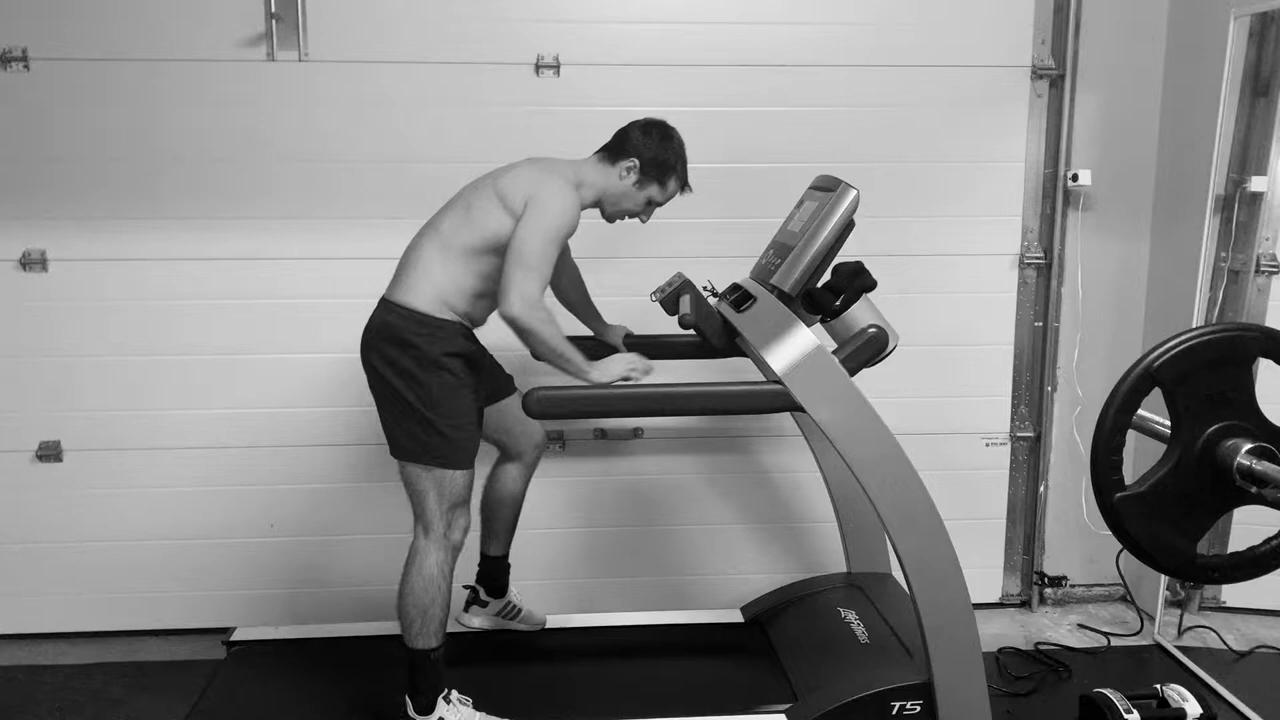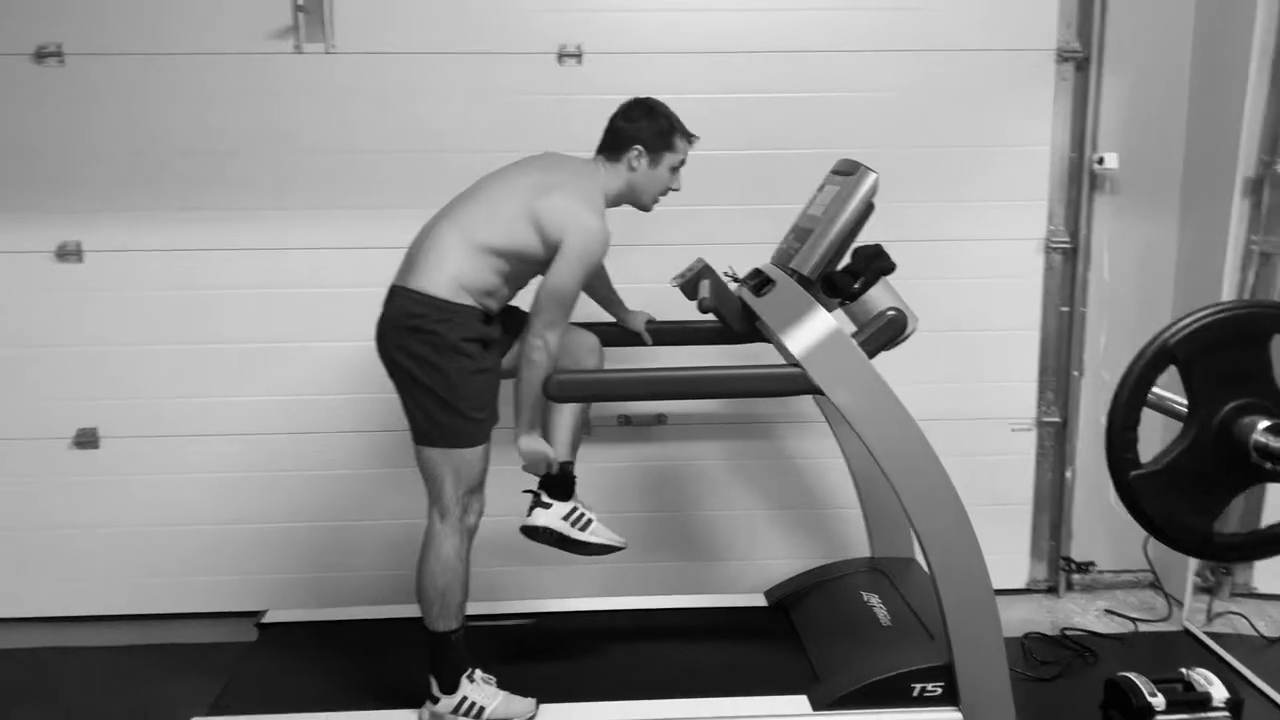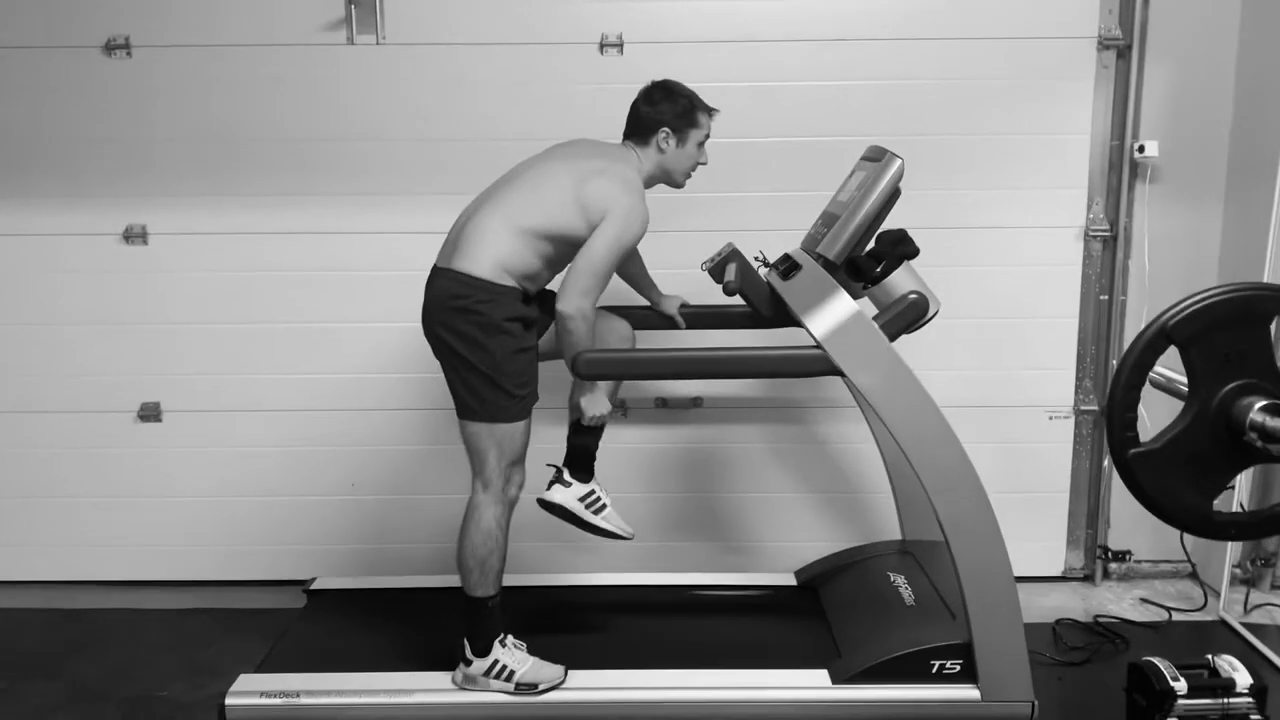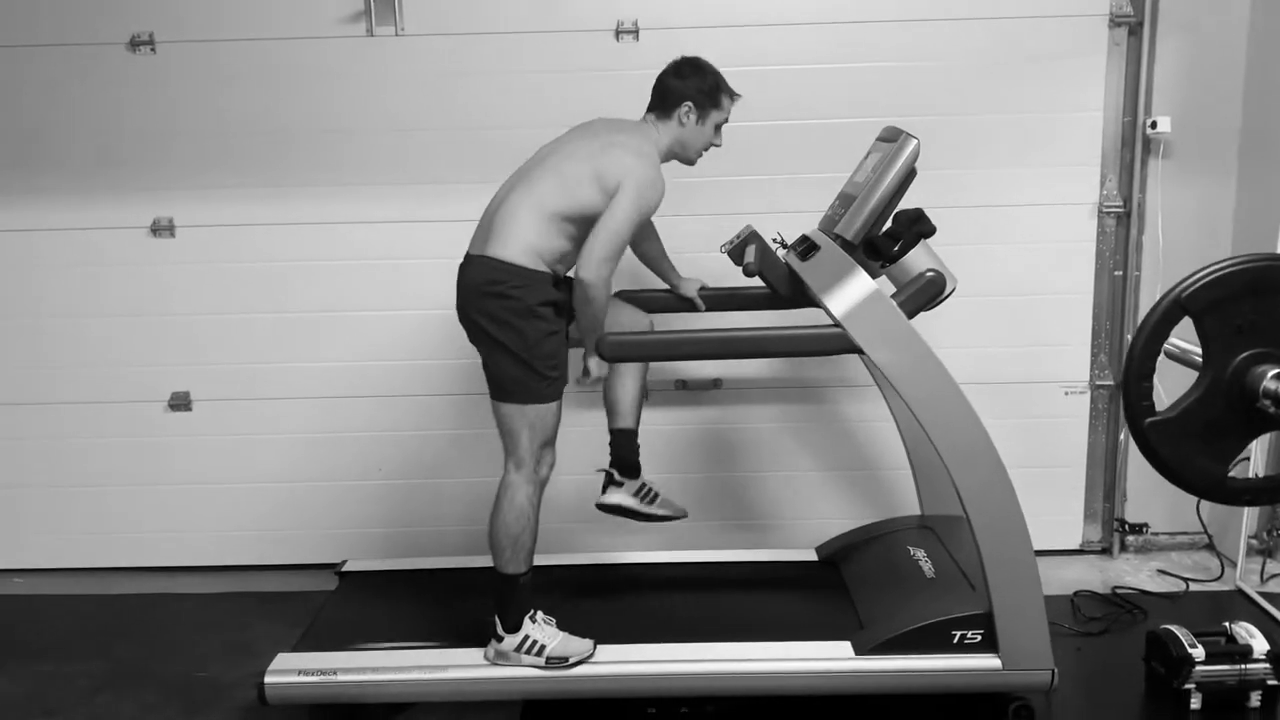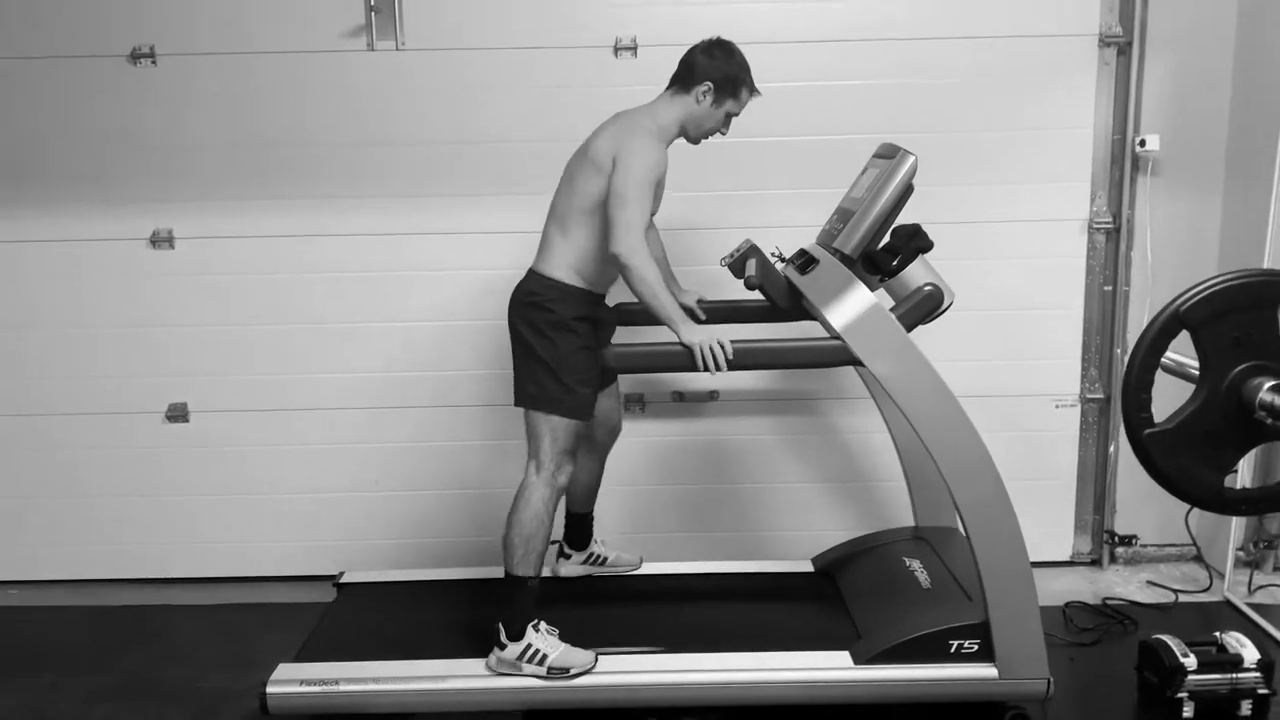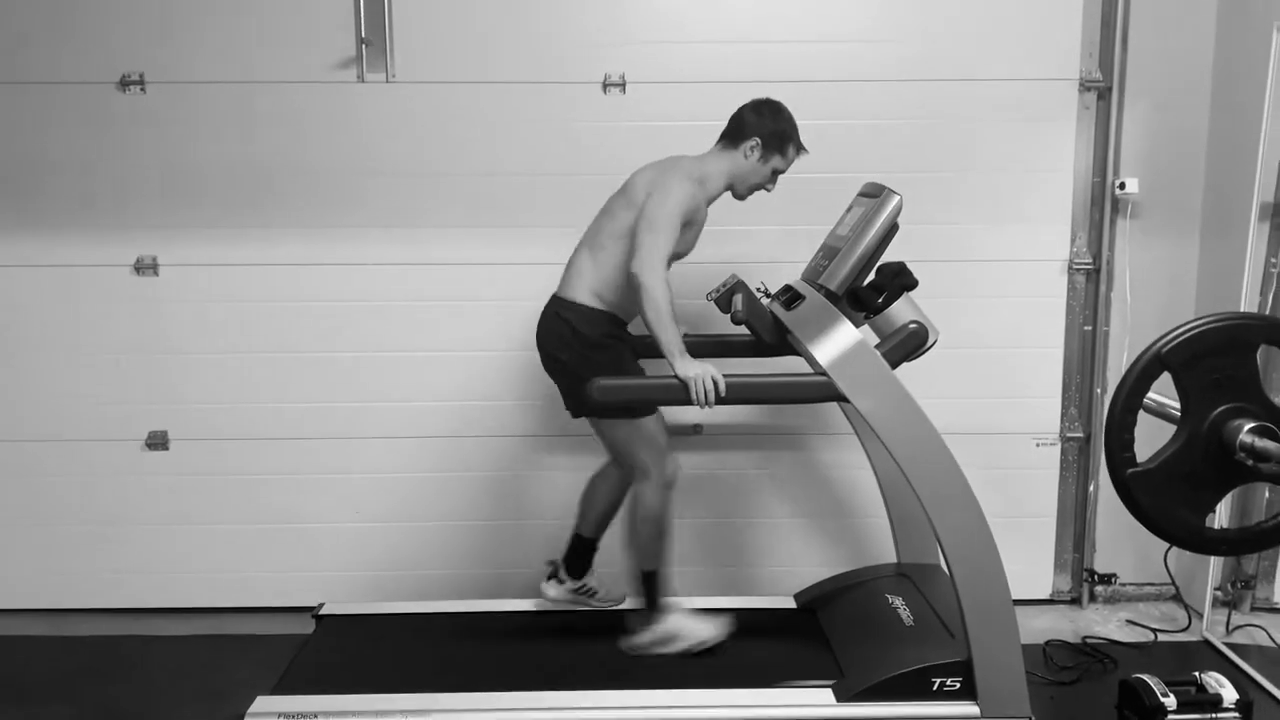
dt=0.5s
person 1, frame 1
left shoulder: (551, 184)
right shoulder: (557, 195)
left elbow: (558, 265)
right elbow: (521, 307)
left wrist: (602, 328)
right wrist: (589, 372)
left hip: (439, 335)
right hip: (415, 342)
left knee: (524, 444)
right knee: (443, 530)
left ankle: (490, 595)
person 1, frame 2
left shoulder: (565, 175)
right shoulder: (587, 219)
right elbow: (540, 335)
left wrist: (624, 315)
right wrist: (527, 431)
left hip: (445, 311)
right hip: (432, 325)
left knee: (583, 349)
right knee: (459, 513)
left ankle: (555, 501)
person 1, frame 3
left shoulder: (597, 158)
right shoulder: (628, 200)
right elbow: (573, 306)
left wrist: (658, 298)
right wrist: (589, 390)
left hip: (475, 290)
right hip: (473, 305)
left knee: (615, 334)
right knee: (499, 484)
left ankle: (574, 480)
right ankle: (482, 654)
person 1, frame 4
left shoulder: (615, 137)
right shoulder: (644, 172)
right elbow: (592, 272)
left wrist: (676, 281)
right wrist: (595, 352)
left hip: (504, 275)
right hip: (508, 291)
left knee: (635, 325)
right knee: (531, 464)
left ankle: (624, 478)
right ankle: (513, 630)
person 1, frame 5
left shoulder: (638, 134)
right shoulder: (642, 143)
left elbow: (640, 229)
right elbow: (626, 247)
left wrist: (676, 291)
right wrist: (684, 328)
left hip: (576, 305)
right hip: (556, 309)
left knee: (600, 429)
right knee: (551, 468)
left ankle: (577, 548)
right ankle: (516, 638)
person 1, frame 6
left shoulder: (690, 183)
right shoulder: (681, 183)
right elbow: (646, 269)
left wrist: (674, 344)
right wrist: (680, 360)
left hip: (587, 328)
right hip: (580, 329)
left knee: (631, 462)
right knee: (658, 470)
left ankle: (570, 575)
right ankle: (651, 617)
